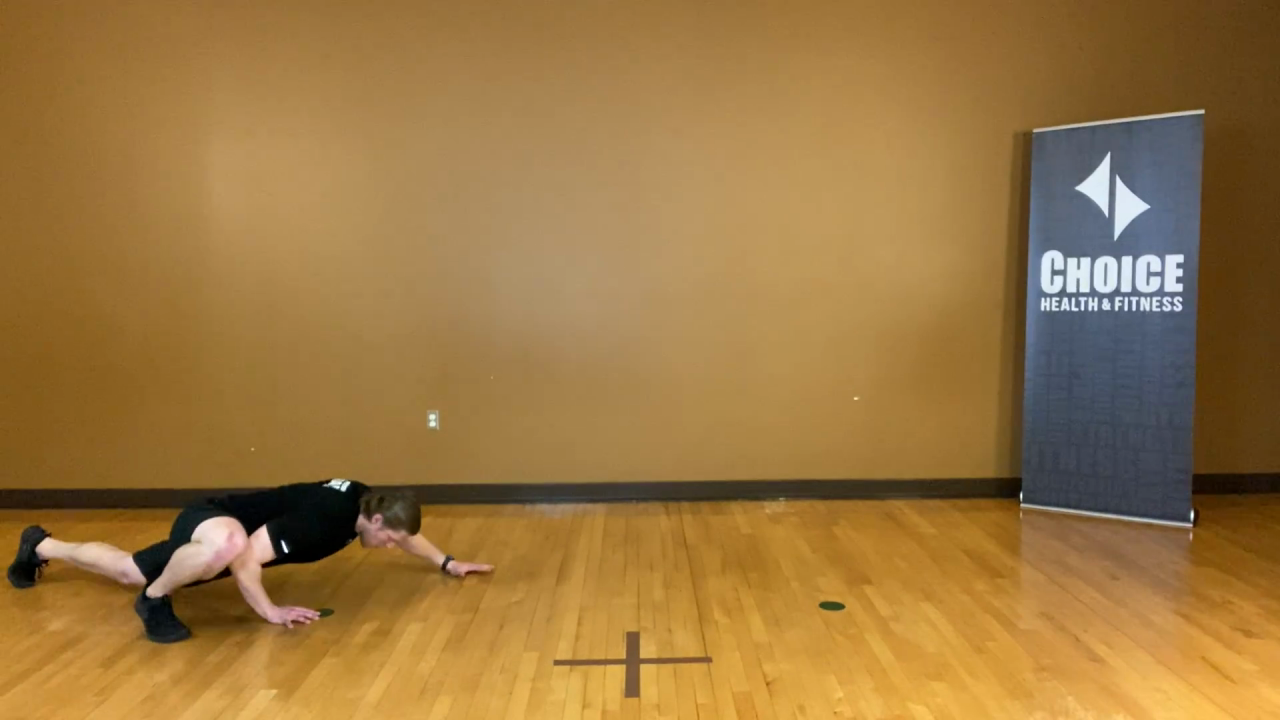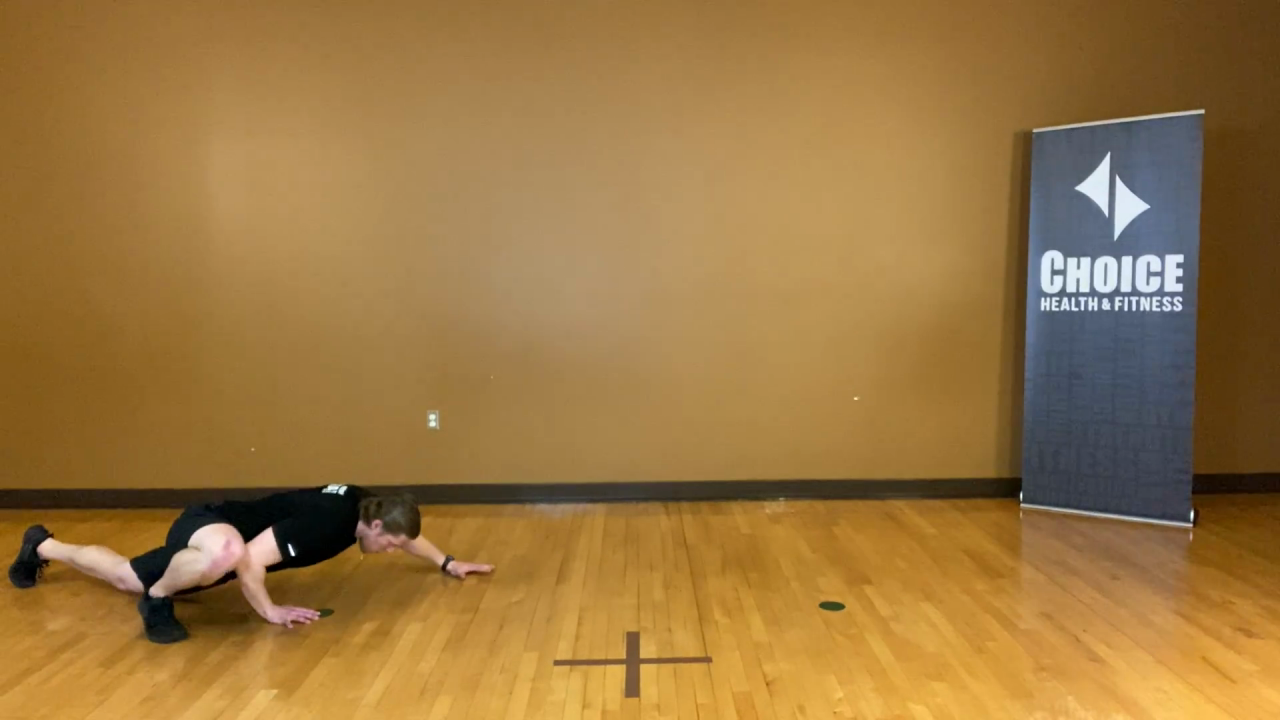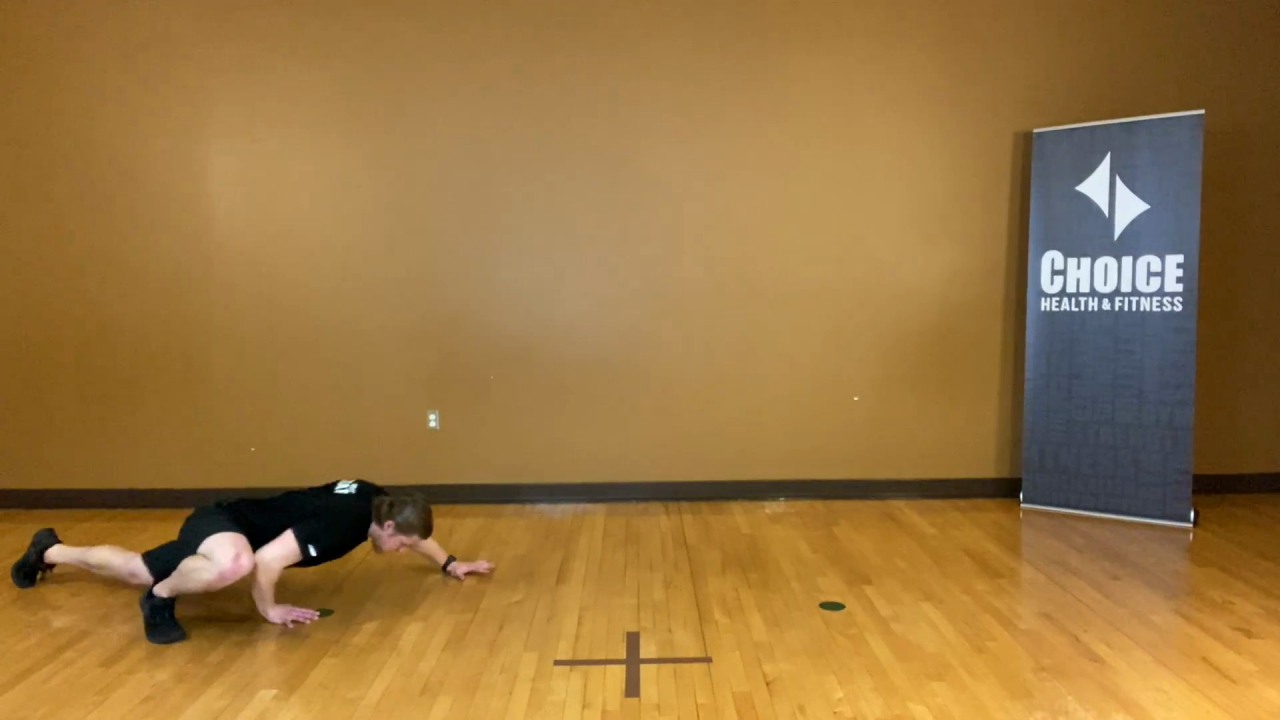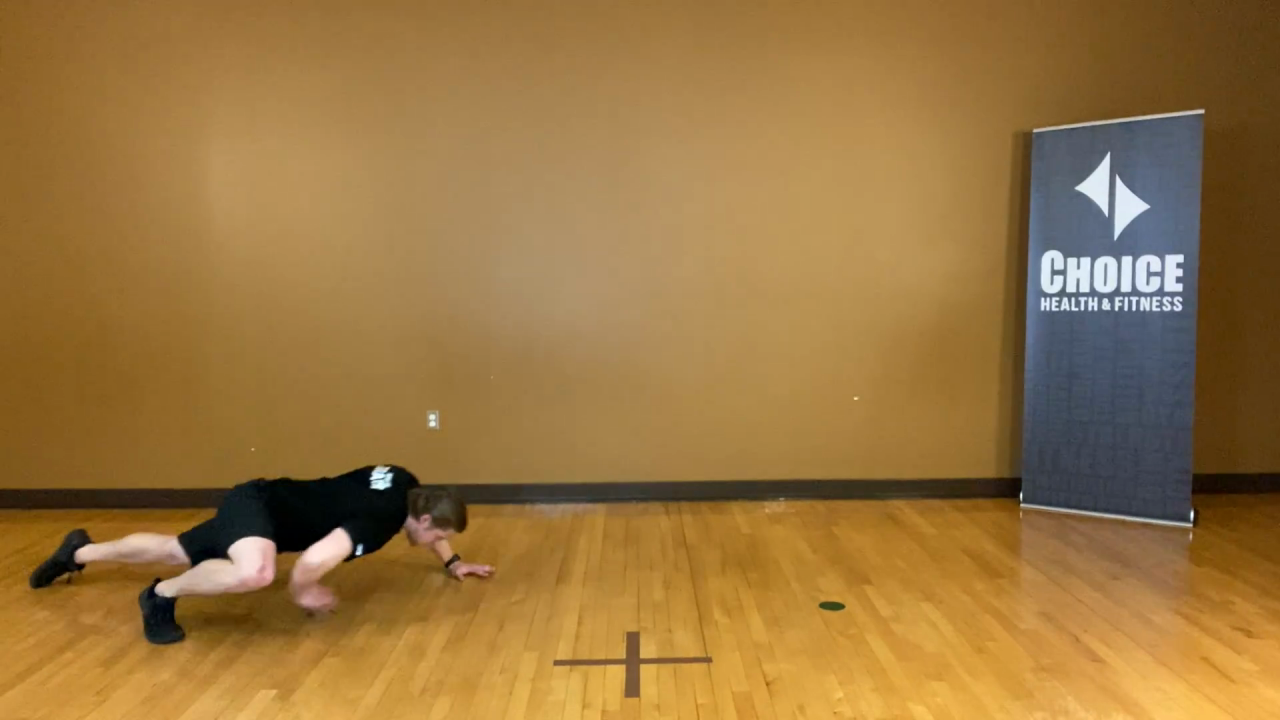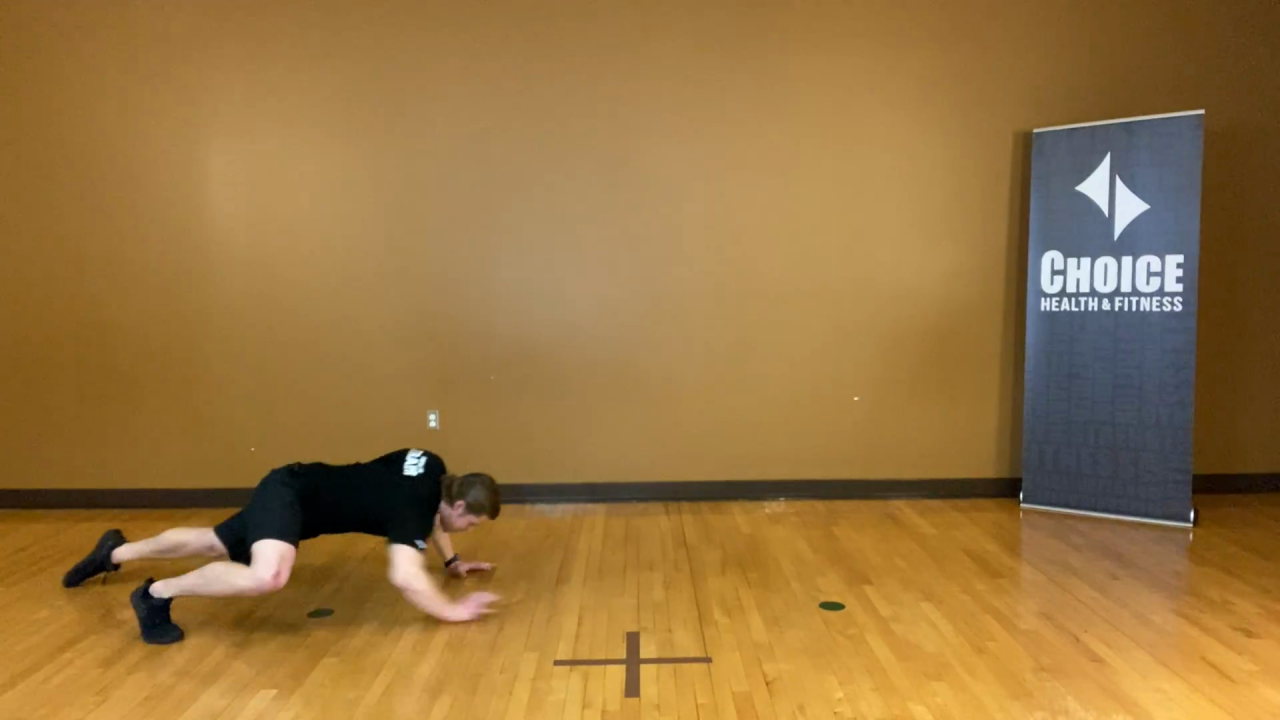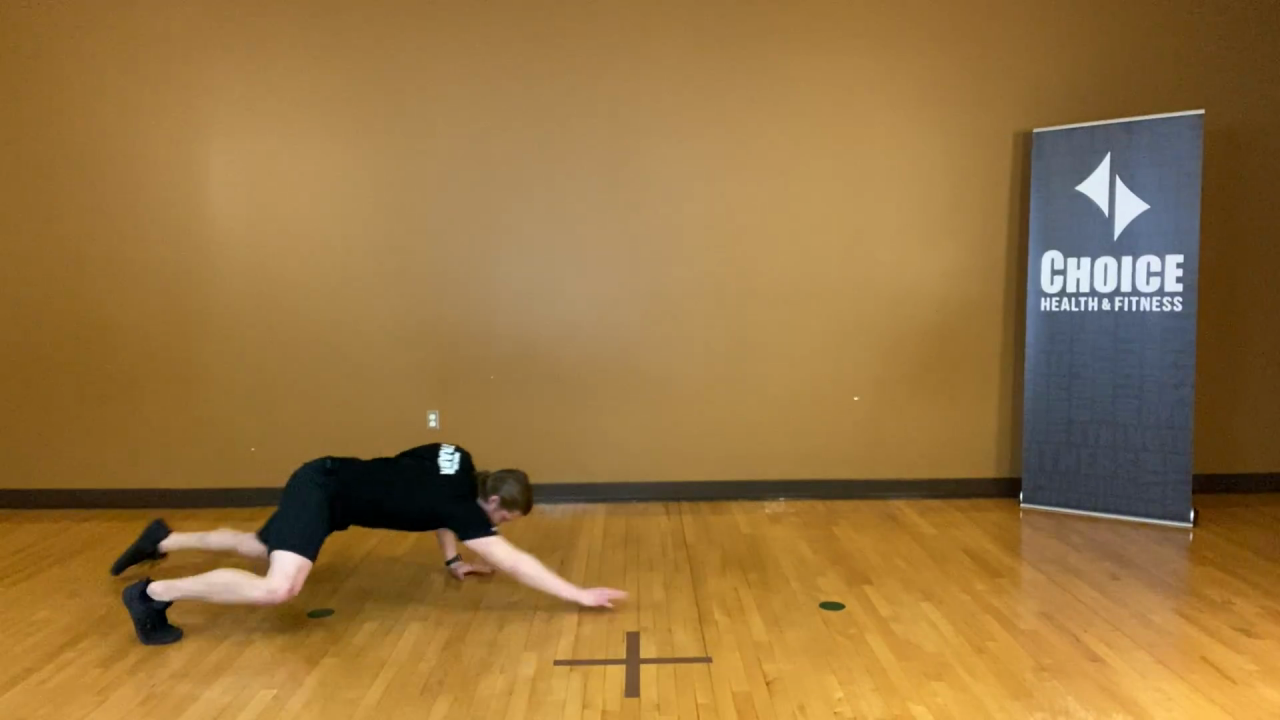
dt=0.2s
person 1, frame 1
left shoulder: (364, 502)
right shoulder: (320, 520)
left elbow: (406, 532)
right elbow: (244, 557)
left wrist: (447, 563)
right wrist: (269, 612)
left hip: (212, 534)
right hip: (204, 524)
left knee: (127, 571)
right knee: (228, 542)
left ankle: (40, 545)
right ankle: (155, 601)
person 1, frame 2
left shoulder: (363, 506)
right shoulder: (323, 525)
left elbow: (405, 533)
right elbow: (249, 557)
left wrist: (447, 562)
right wrist: (269, 611)
left hip: (213, 534)
right hip: (203, 527)
left knee: (124, 575)
right knee: (227, 552)
left ankle: (43, 545)
right ankle: (158, 600)
person 1, frame 3
left shoulder: (377, 502)
right shoulder: (341, 524)
left elbow: (411, 530)
right elbow: (266, 558)
left wrist: (448, 562)
right wrist: (268, 609)
left hip: (228, 523)
right hip: (216, 524)
left knee: (135, 570)
right knee: (234, 564)
left ankle: (49, 551)
right ankle: (161, 597)
person 1, frame 4
left shoulder: (408, 488)
right shoulder: (376, 519)
left elbow: (411, 524)
right elbow: (312, 561)
left wrist: (451, 562)
right wrist: (303, 594)
left hip: (261, 503)
right hip: (255, 505)
left knee: (172, 551)
right knee: (254, 572)
left ankle: (81, 552)
right ankle: (162, 596)
person 1, frame 5
left shoulder: (435, 470)
right shoulder: (411, 509)
right elbow: (405, 579)
left wrist: (453, 560)
right wrist: (452, 610)
left hip: (294, 489)
right hip: (288, 496)
left knee: (206, 543)
right knee: (268, 576)
left ankle: (113, 552)
right ankle: (158, 595)
person 1, frame 6
left shoulder: (459, 461)
right shoulder: (460, 504)
right elbow: (508, 559)
left wrist: (451, 559)
right wrist: (576, 593)
left hip: (323, 480)
right hip: (320, 492)
left knee: (258, 547)
right knee: (277, 588)
left ankle: (163, 542)
right ankle: (152, 594)
